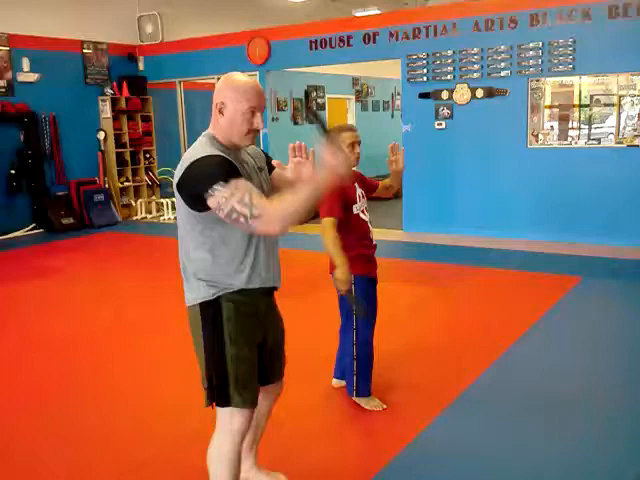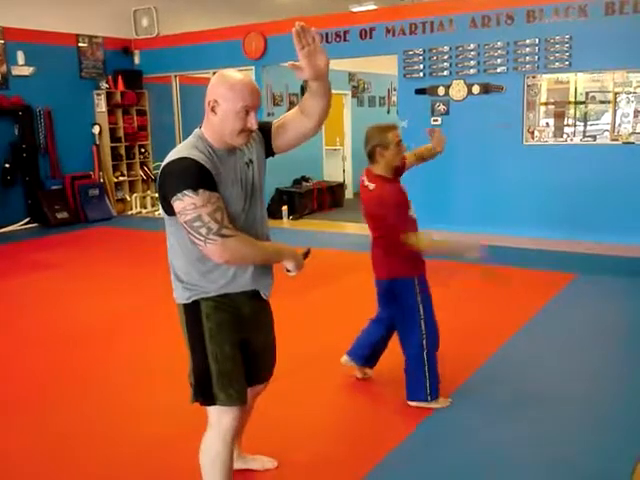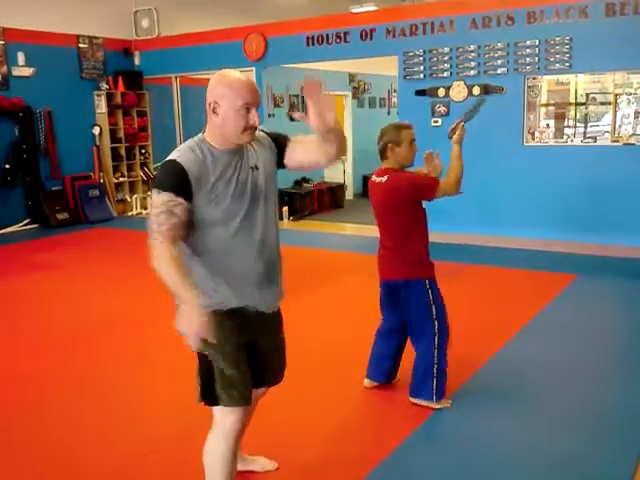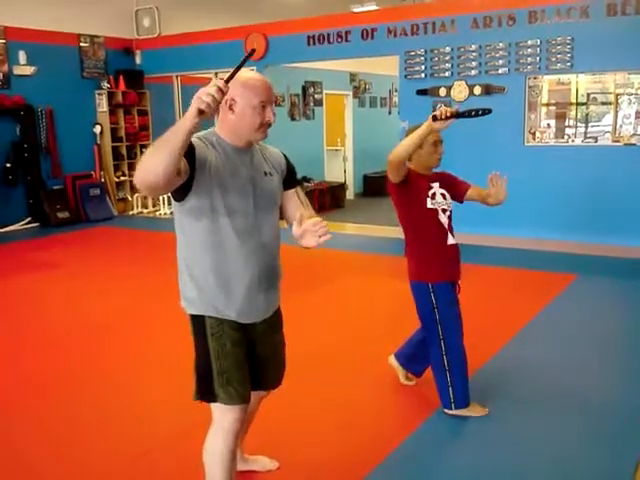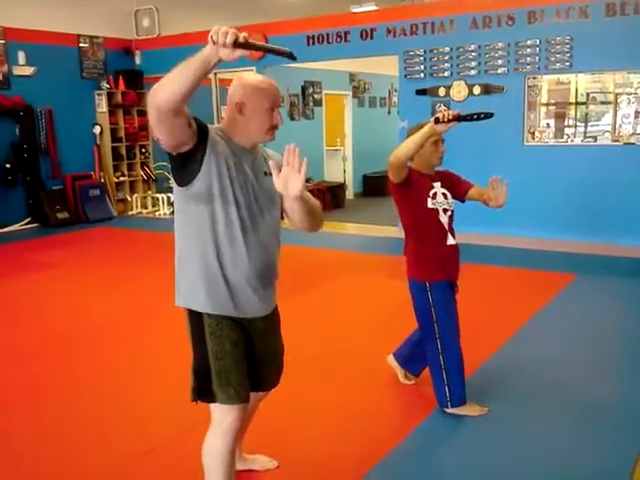
dt=1s
person 1, frame 1
left shoulder: (250, 155)
right shoulder: (206, 165)
left elbow: (289, 198)
right elbow: (268, 220)
left wrist: (304, 180)
right wrist: (326, 178)
left hip: (257, 294)
right hip: (221, 301)
left knee: (266, 387)
right knee: (234, 415)
person 1, frame 2
left shoulder: (252, 141)
right shoulder: (186, 167)
left elbow: (310, 120)
right elbow: (223, 248)
left wrist: (319, 79)
right wrist: (284, 253)
left hip: (252, 292)
right hip: (211, 302)
left knee: (253, 383)
right knee: (225, 413)
person 1, frame 3
left shoulder: (265, 147)
right shoulder: (182, 168)
left elbow: (326, 152)
right elbow: (162, 241)
left wrist: (327, 130)
right wrist: (188, 300)
left hip: (263, 299)
right hip: (217, 307)
left knee: (255, 387)
right knee: (229, 414)
person 1, frame 4
left shoulder: (276, 159)
right shoulder: (195, 153)
left elbow: (300, 213)
right elbow: (146, 180)
left wrist: (307, 231)
right wrist: (191, 119)
left hip: (264, 302)
right hip: (216, 308)
left knee: (258, 389)
right knee: (229, 412)
person 1, frame 5
left shoulder: (273, 162)
right shoulder: (198, 146)
left elbow: (312, 223)
right elbow: (161, 102)
left wrist: (295, 196)
right wrist: (212, 54)
left hip: (261, 302)
right hip: (215, 306)
left knee: (256, 390)
right knee: (227, 412)
person 2, frame 1
left shoulder: (355, 178)
right shoulder: (332, 186)
left elbow: (387, 191)
right elbow: (328, 229)
left wrist: (397, 171)
right wrist: (340, 267)
left hip: (364, 265)
right hip: (351, 270)
left knee: (357, 325)
right knee: (359, 329)
left ankle: (343, 375)
right ankle: (359, 390)
person 2, frame 2
left shoulder: (373, 174)
right shoulder: (388, 196)
left elbow: (412, 158)
right elbow: (414, 241)
left wrist: (433, 149)
right wrist: (459, 248)
left hip: (386, 268)
right hip: (404, 271)
left knee: (388, 317)
right knee: (421, 333)
left ankle: (357, 358)
right ankle: (424, 395)
person 2, frame 3
left shoulder: (379, 178)
right shoulder: (404, 183)
left elbow: (424, 188)
right elbow: (452, 186)
left wrist: (432, 174)
right wrist: (456, 146)
left hip: (390, 268)
right hip: (413, 271)
left knee: (393, 322)
right knee: (432, 330)
left ankle: (378, 374)
right ankle: (426, 392)
person 2, frame 4
left shoulder: (443, 180)
right shoulder: (402, 181)
left elbow: (476, 193)
right elbow: (394, 159)
left wrist: (493, 196)
right wrist: (430, 125)
left hip: (445, 270)
right hip: (427, 274)
left knee: (437, 328)
right knee: (447, 337)
left ankle: (404, 360)
right ankle: (457, 402)
person 2, frame 5
left shoulder: (446, 178)
right shoulder: (405, 180)
left elbow: (477, 192)
right elbow: (395, 160)
left wrist: (493, 198)
right wrist: (432, 127)
left hip: (445, 269)
right hip: (425, 272)
left knee: (437, 327)
right knee: (443, 335)
left ankle: (403, 359)
right ankle: (453, 401)
